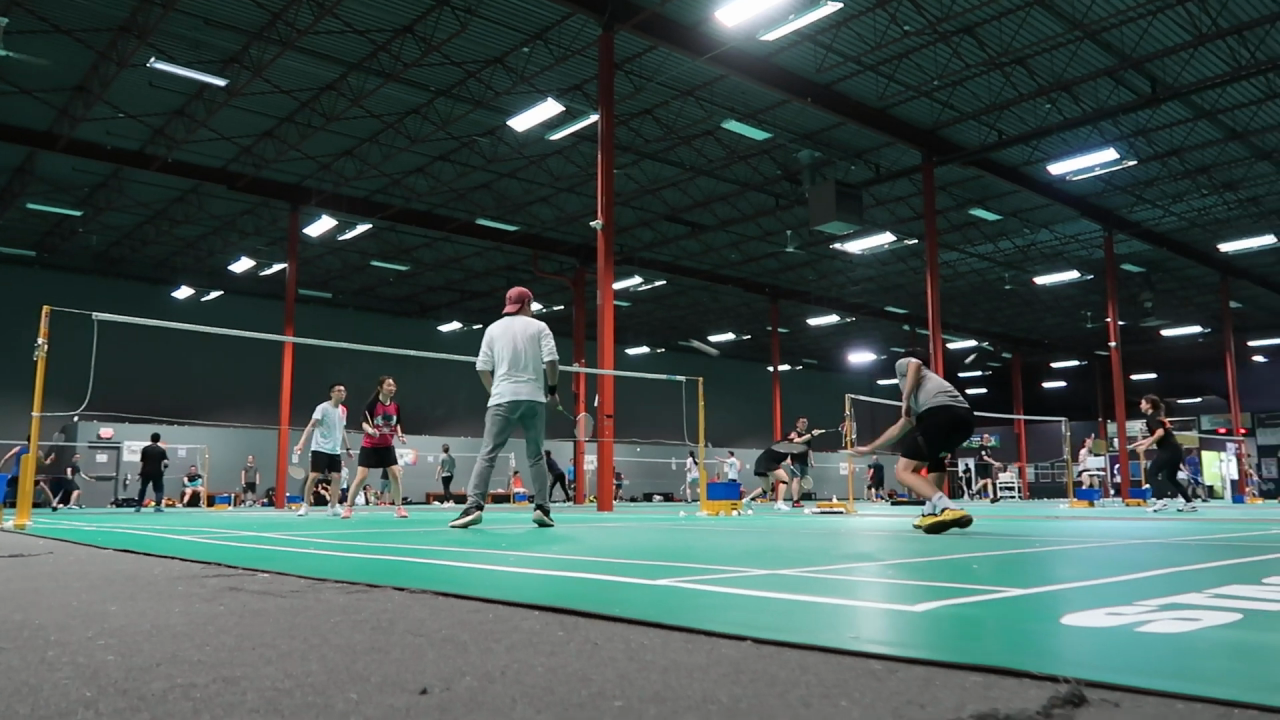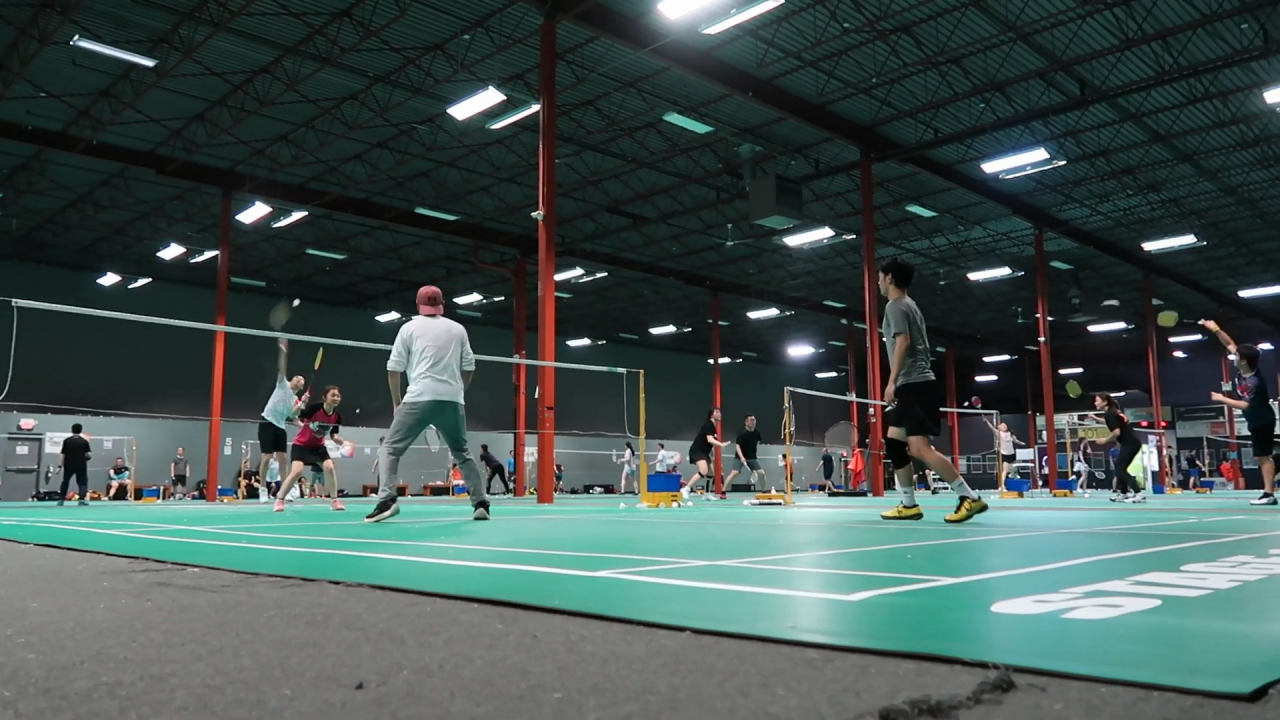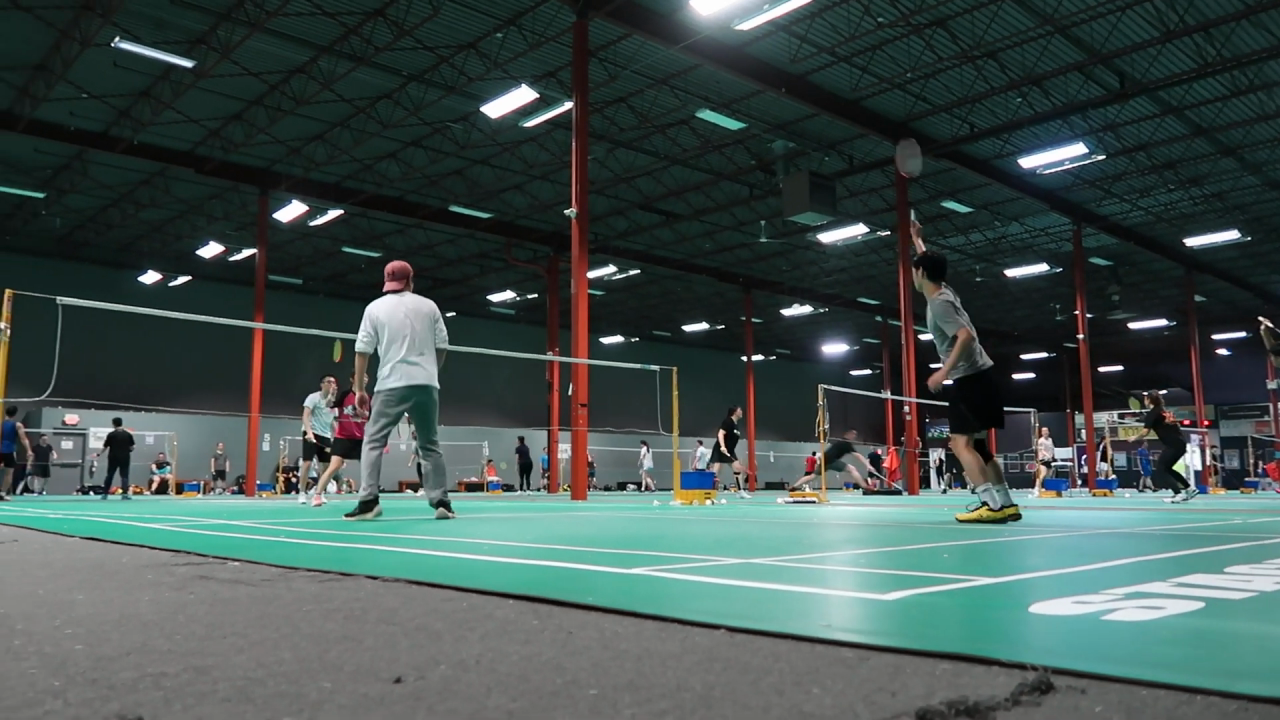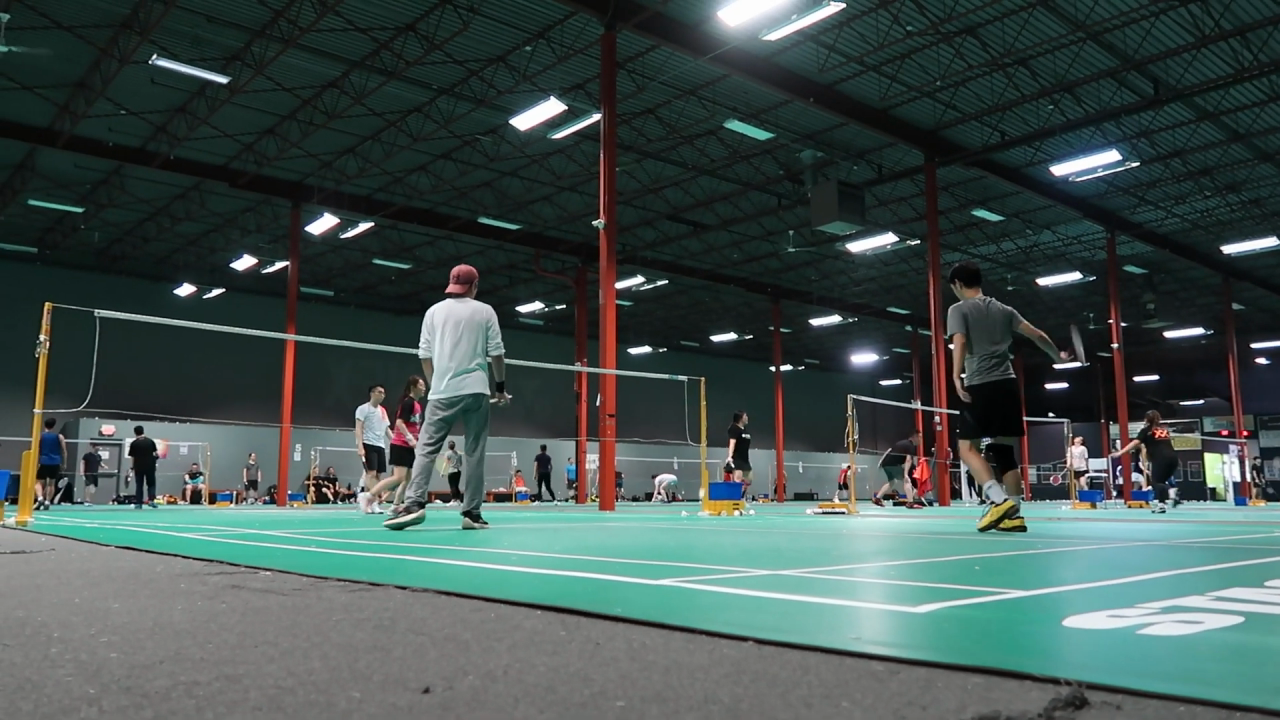
dt=0.7s
person 1, frame 1
left shoulder: (903, 364)
left elbow: (916, 363)
right elbow: (900, 428)
left wrist: (905, 399)
right wrist: (870, 448)
left hip: (940, 413)
right hip: (964, 416)
left knee: (904, 472)
right knee: (935, 458)
left ankle: (949, 509)
right ankle: (931, 513)
person 1, frame 2
left shoulder: (895, 306)
right shoulder: (910, 306)
left elbow: (902, 343)
left wrist: (891, 382)
left hip: (916, 385)
right hip: (912, 386)
left knee: (920, 448)
right knee: (894, 444)
left ankle: (970, 499)
right ankle: (909, 505)
person 1, frame 3
left shoulder: (940, 304)
right shoulder: (943, 293)
left elbow: (966, 336)
right elbow: (930, 266)
left wrist: (943, 372)
right wrist: (918, 241)
left hip: (970, 380)
right hip: (982, 378)
left knee: (961, 444)
right knee: (977, 445)
left ankle: (992, 505)
right ankle: (1006, 504)
person 1, frame 4
left shoulder: (958, 309)
right shoulder: (1002, 309)
left elbow: (959, 343)
right elbow: (1036, 334)
left wrist: (956, 377)
right wrist: (1057, 355)
left hip: (980, 388)
right hip: (1007, 385)
left knee: (967, 448)
right knee: (1003, 451)
left ankle: (999, 501)
right ankle: (1013, 515)
person 2, frame 1
left shoulder: (493, 329)
right shoulder: (539, 327)
left elbow: (483, 367)
right elbow: (551, 360)
right wrist: (552, 390)
left hip: (502, 399)
right hip: (533, 399)
left knee: (487, 455)
right knee: (535, 456)
left ankle: (474, 507)
right ankle: (541, 508)
person 2, frame 2
left shoulder: (409, 328)
right shoulder: (457, 329)
left elbow: (394, 368)
right elbow: (468, 367)
left wrist: (397, 402)
left hip: (419, 399)
right hip: (452, 400)
left knee: (390, 449)
right knee: (462, 453)
left ankle: (386, 501)
right ankle: (481, 503)
person 2, frame 3
left shoulder: (375, 308)
right shoulder: (428, 306)
left elbow: (363, 350)
right elbow: (442, 346)
left wrist: (360, 388)
left hip: (393, 385)
right hip: (426, 384)
left knee: (373, 442)
right knee: (430, 446)
left ankle: (368, 500)
right ankle: (441, 502)
person 2, frame 4
left shoulder: (434, 311)
right shoulder: (485, 311)
left elbow: (425, 355)
right elbow: (497, 353)
right wrist: (500, 387)
left hip: (442, 392)
right hip: (476, 391)
left knee: (427, 448)
right knee: (475, 453)
left ankle: (414, 504)
right ankle: (472, 512)
